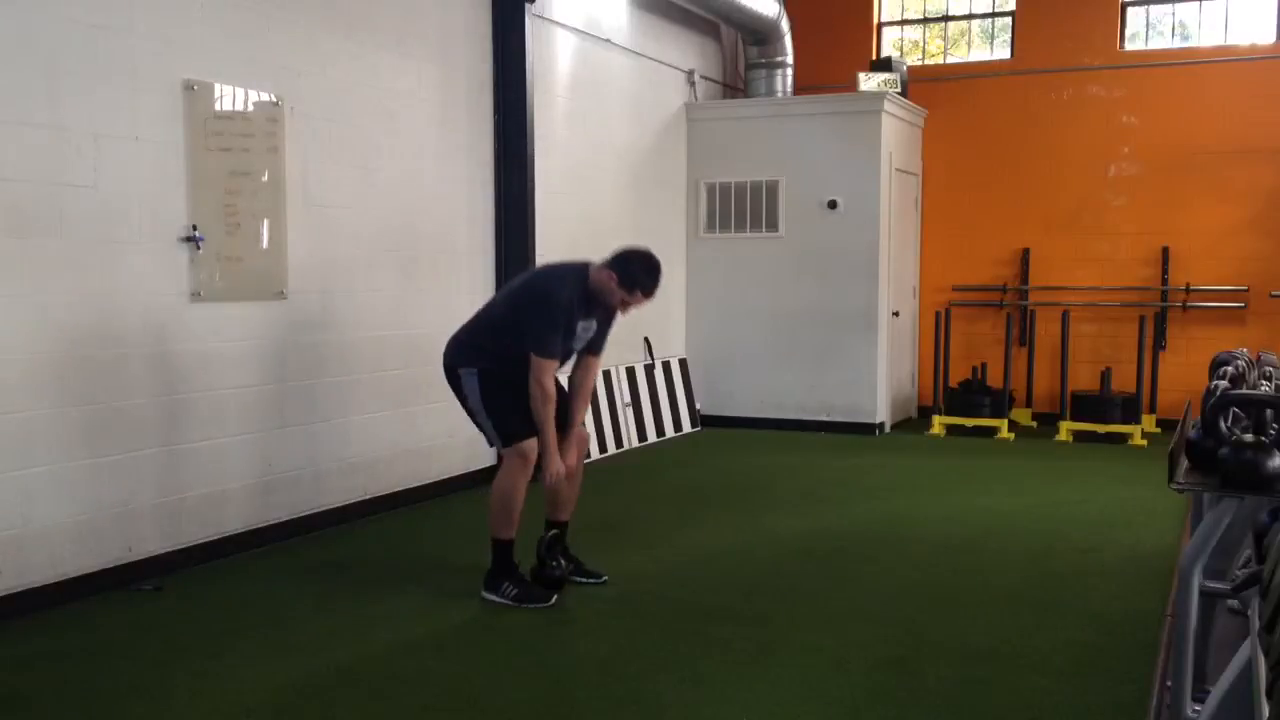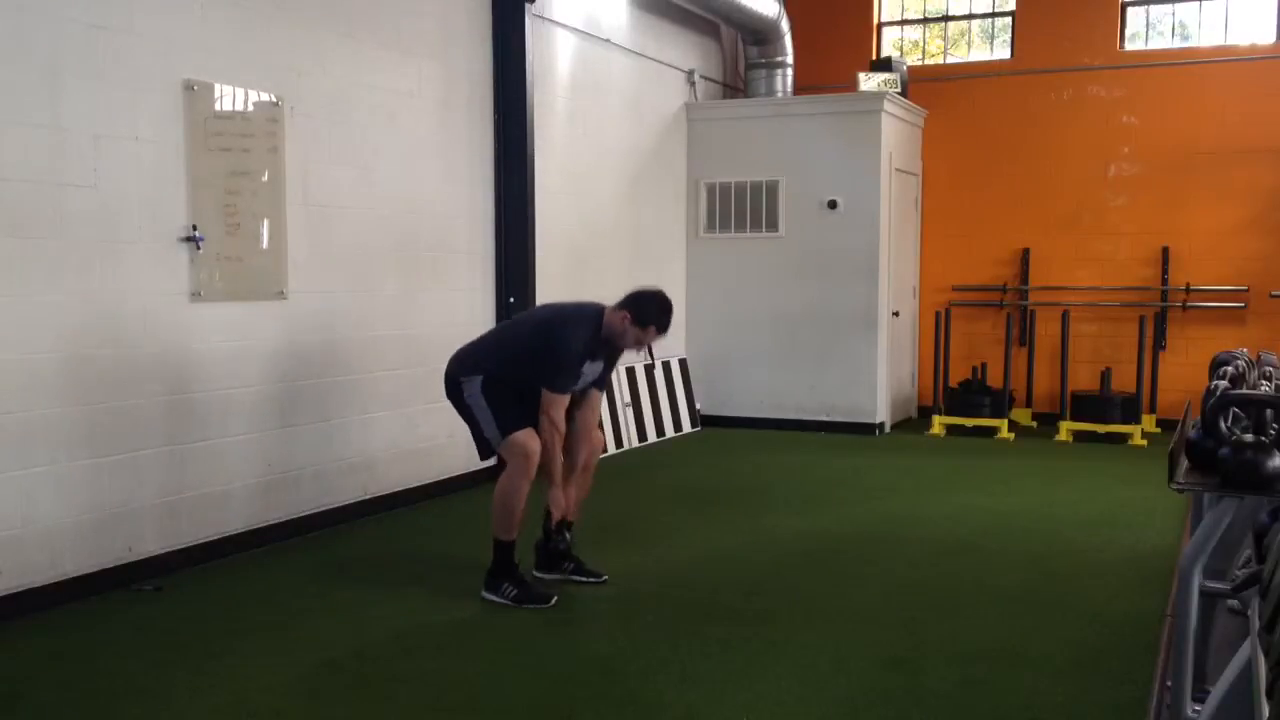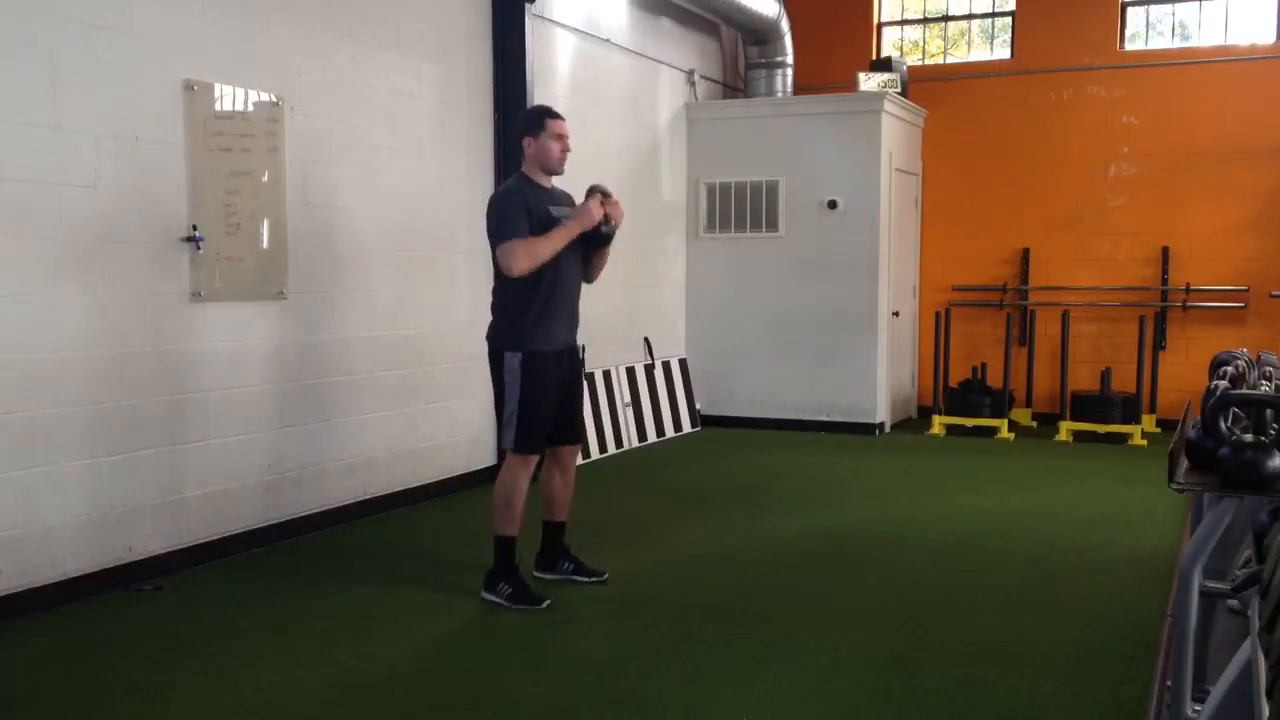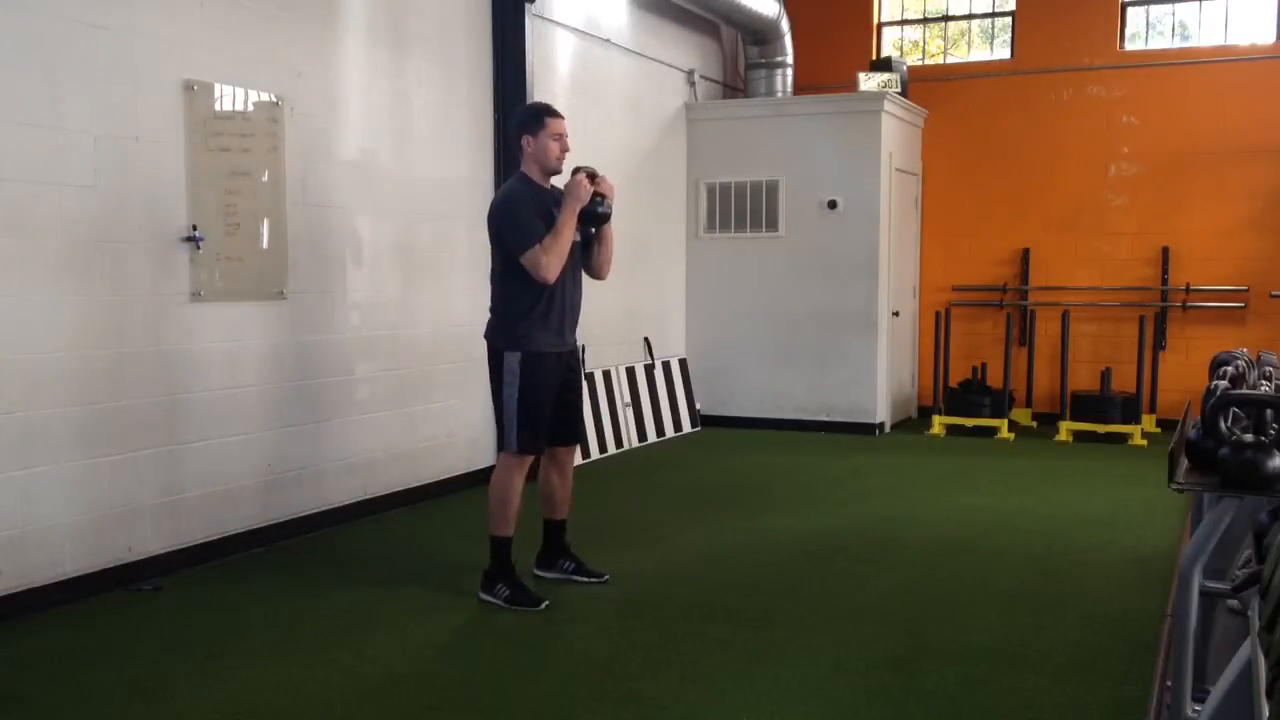
dt=0.7s
person 1, frame 1
left shoulder: (604, 302)
right shoulder: (556, 293)
left elbow: (585, 372)
right elbow: (541, 380)
left wrist: (571, 445)
right wrist: (551, 452)
left hip: (517, 366)
right hip: (477, 364)
left knee: (577, 442)
right knee: (524, 451)
left ankle: (555, 552)
right ankle: (500, 573)
person 1, frame 2
left shoulder: (610, 339)
right shoulder: (570, 335)
left elbow: (586, 411)
right elbow: (551, 418)
left wrist: (571, 485)
right wrist: (555, 487)
left hip: (521, 383)
right hip: (476, 378)
left knee: (592, 443)
right knee: (526, 450)
left ankle: (557, 552)
right ankle: (501, 574)
person 1, frame 3
left shoulder: (564, 200)
right shoulder: (511, 198)
left elbow: (587, 271)
right elbow: (513, 263)
left wrist: (604, 229)
right wrist: (573, 223)
left hip: (562, 345)
right hip: (522, 349)
left knee: (565, 451)
right knee: (523, 455)
left ankle: (553, 554)
right ankle: (501, 574)
person 1, frame 4
left shoulder: (562, 198)
right shoulder: (514, 200)
left elbow: (598, 268)
right elbow: (546, 268)
right wrist: (571, 207)
left hip: (561, 345)
right hip: (522, 348)
left knee: (562, 450)
right knee: (518, 455)
left ankle: (554, 552)
right ankle: (497, 574)
